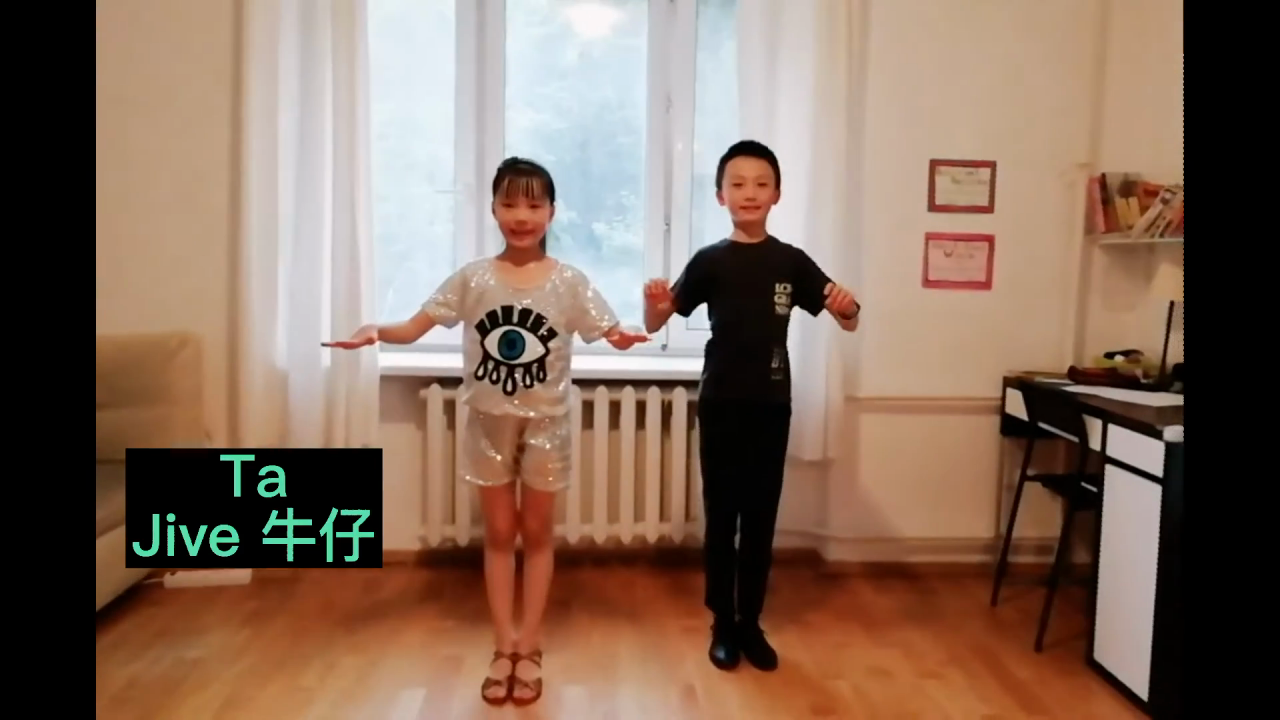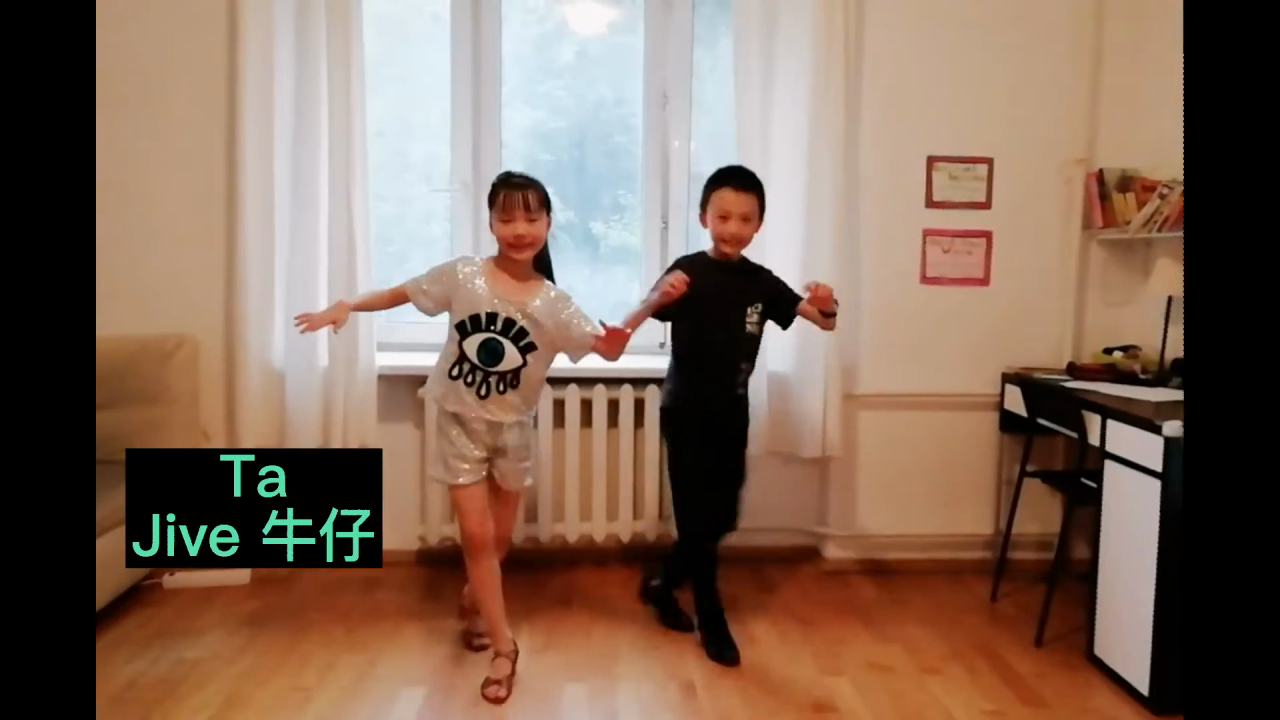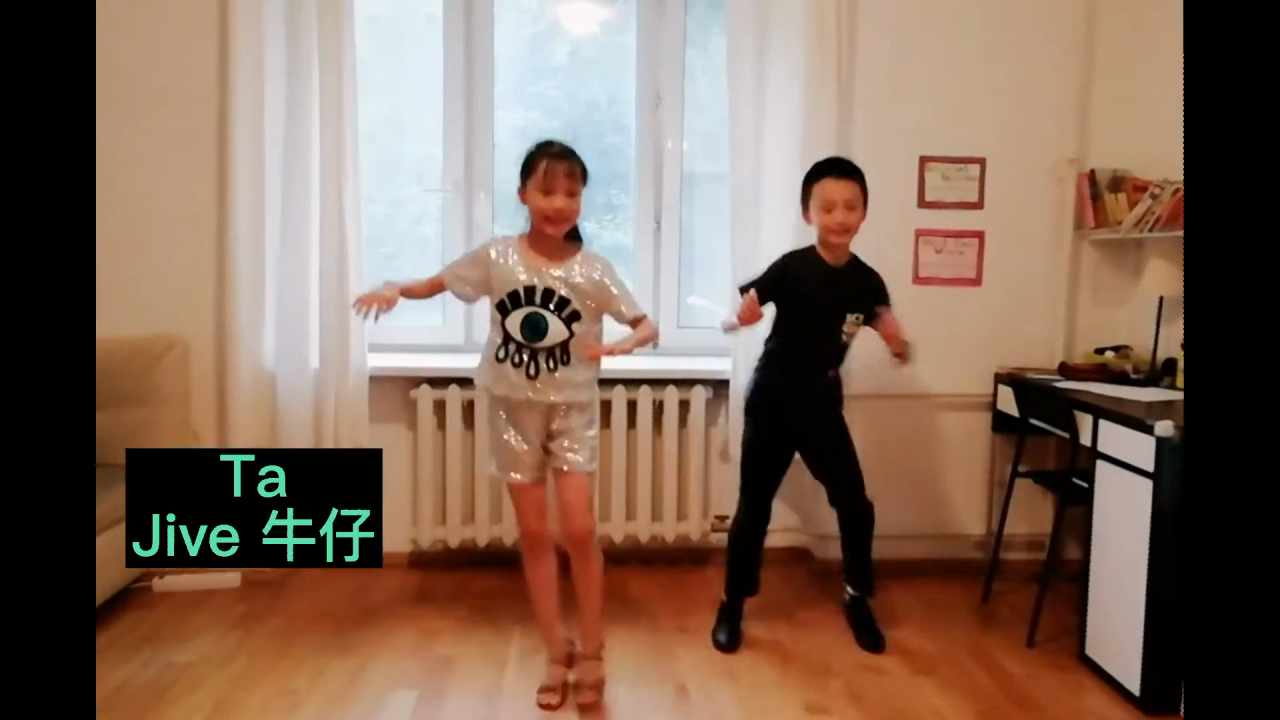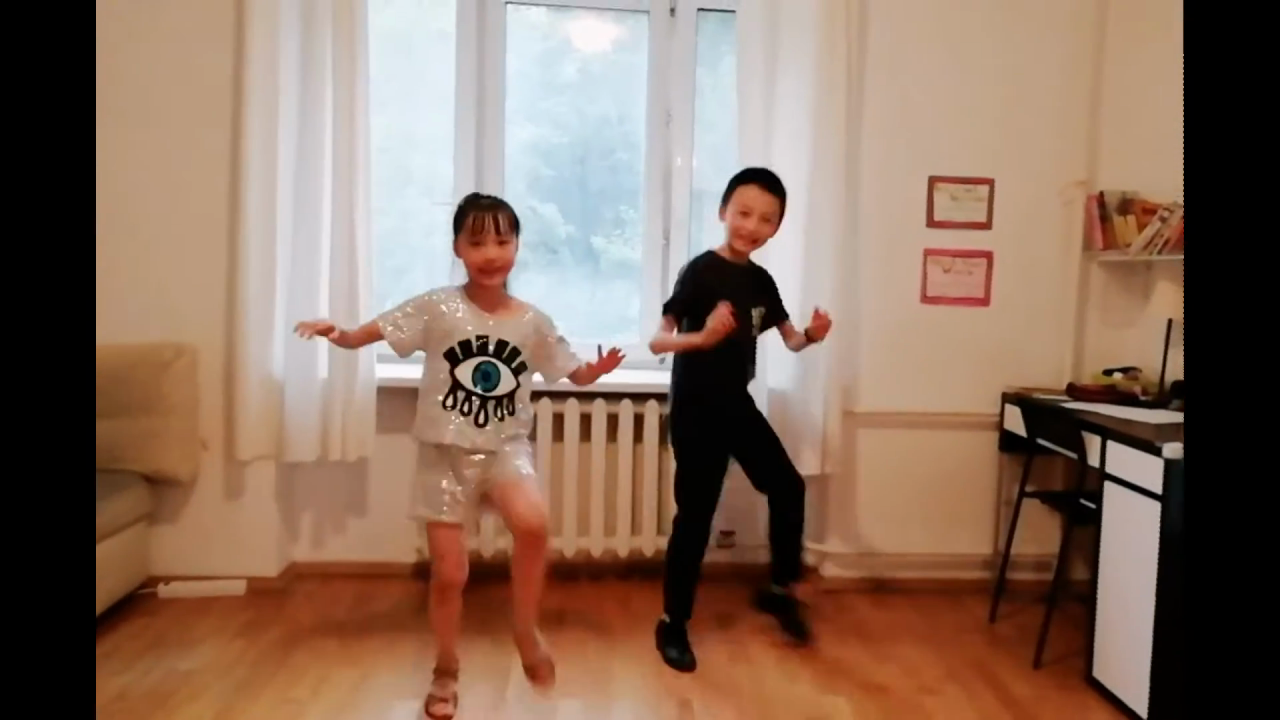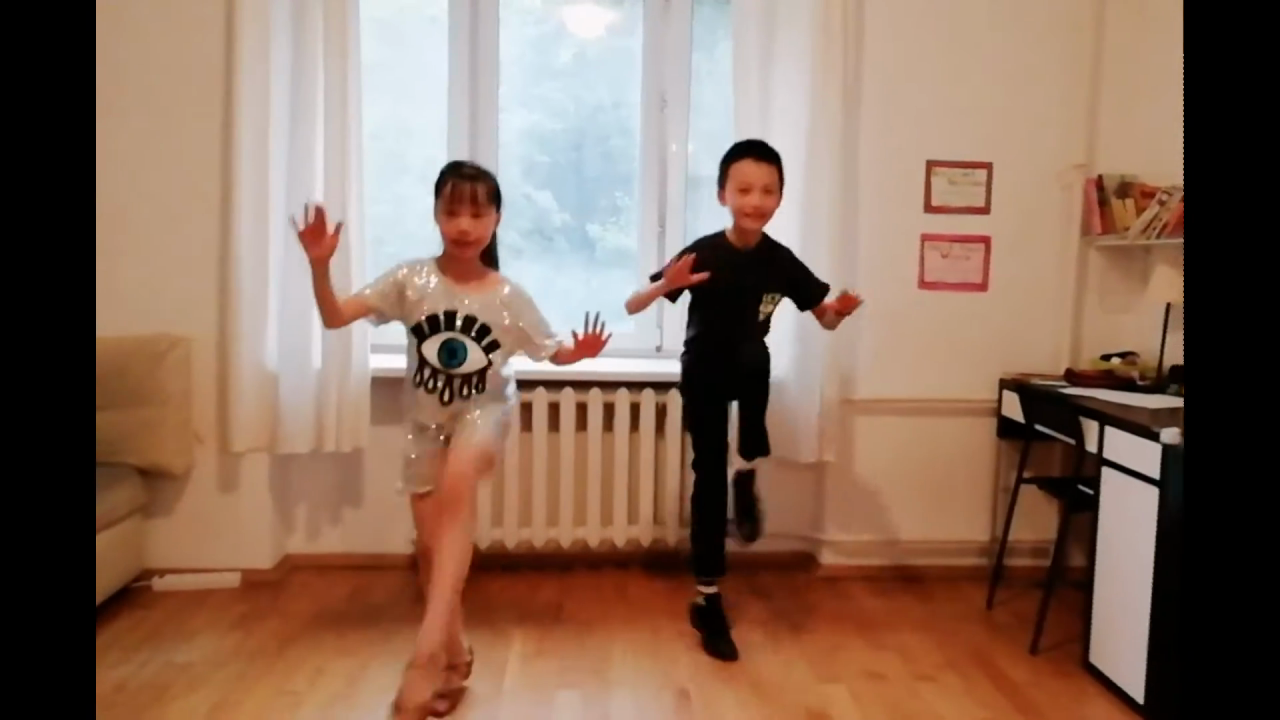
dt=1s
person 1, frame 1
left shoulder: (569, 282)
right shoulder: (472, 279)
left elbow: (612, 333)
right elbow: (414, 328)
left wrist: (626, 338)
right wrist: (376, 331)
left hip: (546, 422)
right hip: (490, 422)
left knee: (536, 533)
right knee: (499, 534)
left ankle: (530, 647)
right ankle: (504, 647)
person 1, frame 2
left shoulder: (554, 303)
right shoulder: (461, 274)
left elbow: (602, 348)
right elbow: (402, 293)
left wrist: (615, 343)
right wrist: (346, 306)
left hip: (514, 426)
right hip: (461, 422)
left knee: (499, 537)
right knee: (478, 536)
left ankle: (472, 602)
right ankle: (504, 649)
person 1, frame 3
left shoulder: (593, 270)
right shoulder: (495, 257)
left elbow: (643, 323)
right elbow: (435, 285)
left wrist: (617, 343)
right wrist: (394, 289)
left hip: (573, 408)
right hip: (514, 409)
left knee: (579, 530)
right knee: (534, 535)
left ankle: (591, 651)
right ankle: (559, 651)
person 1, frame 4
left shoulder: (534, 323)
right shoulder: (436, 308)
left elbow: (575, 374)
right elbow: (364, 334)
left wrist: (599, 368)
right wrist: (335, 333)
left hip: (506, 446)
right hip: (444, 451)
left knee: (534, 522)
right knee: (447, 574)
left ankle: (526, 630)
right ankle: (446, 669)
person 1, frame 5
left shoulder: (510, 298)
right shoulder: (410, 279)
left elbow: (551, 352)
right elbow: (336, 317)
left wrist: (580, 352)
right wrist: (319, 265)
left hip: (485, 415)
right hip: (426, 421)
left knee: (452, 499)
right knee: (433, 543)
left ankle: (427, 652)
right ankle: (455, 657)
person 2, frame 1
left shoulder: (791, 261)
right shoulder: (710, 260)
left elbow: (848, 320)
right elbow: (655, 324)
left wrist: (846, 304)
right wrist: (653, 303)
left hip: (771, 406)
right hip: (721, 404)
left knee: (761, 517)
right knee: (721, 516)
left ankle: (749, 623)
right ankle: (722, 624)
person 2, frame 2
left shoulder: (764, 282)
right shoulder: (690, 270)
left elbow: (823, 323)
right elbow: (631, 325)
left wrist: (824, 309)
right wrist: (660, 299)
left hip: (731, 414)
right hip: (687, 411)
left knee: (720, 514)
right knee: (698, 515)
left ankle: (661, 582)
right ankle: (711, 619)
person 2, frame 3
left shoulder: (865, 282)
right shoulder: (791, 267)
left elbow: (899, 346)
right elbow: (733, 310)
left wrist: (898, 342)
right wrist: (743, 314)
left hip: (820, 408)
right hip: (770, 400)
left knee: (856, 507)
right knee: (753, 507)
left ankle: (857, 599)
right ankle: (734, 603)
person 2, frame 4
left shoulder: (761, 280)
right shoulder: (699, 272)
left elbow: (790, 339)
right elbow: (658, 341)
left wrist: (812, 334)
right wrist: (705, 337)
left hip: (737, 406)
right hip: (694, 410)
left knee: (787, 489)
right knee: (694, 515)
left ankle: (781, 589)
right ankle: (672, 623)
person 2, frame 5
left shoulder: (779, 261)
right shoulder: (700, 254)
left elbow: (825, 316)
right elbow: (636, 305)
left wrist: (841, 309)
right wrist: (665, 286)
left hip: (746, 366)
right hip: (701, 373)
left knee: (753, 367)
right knee: (708, 475)
left ankle: (746, 477)
right ankle: (708, 600)
